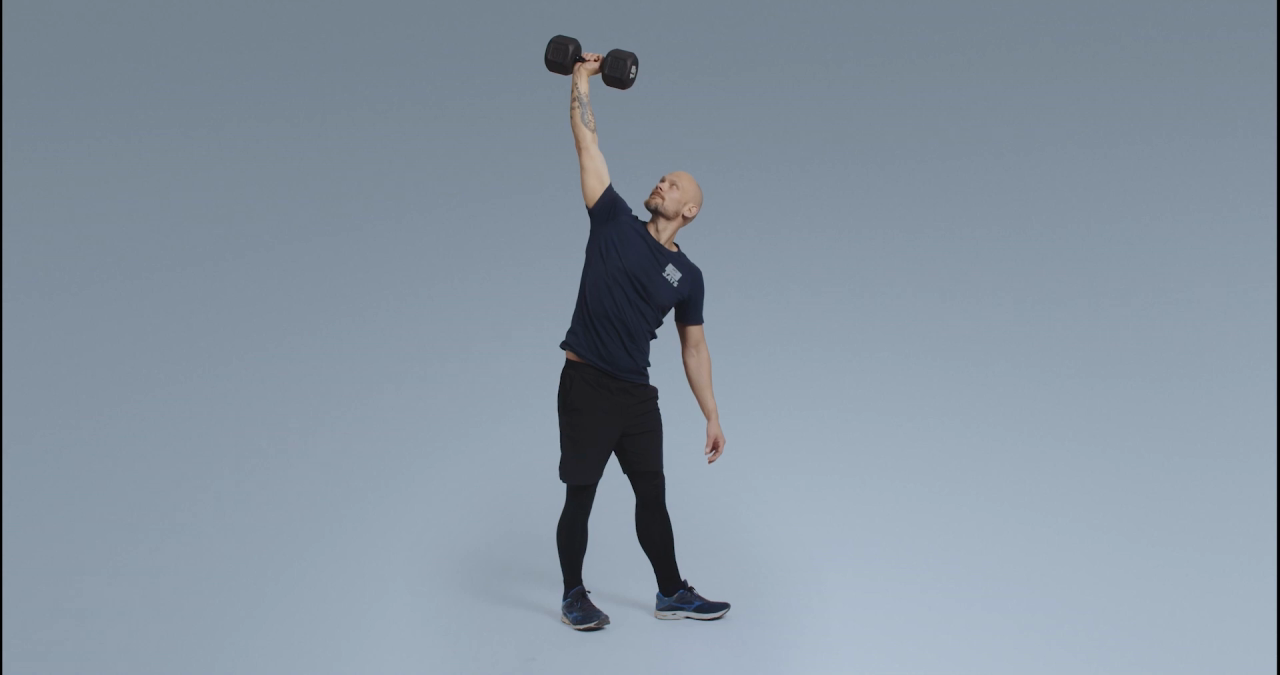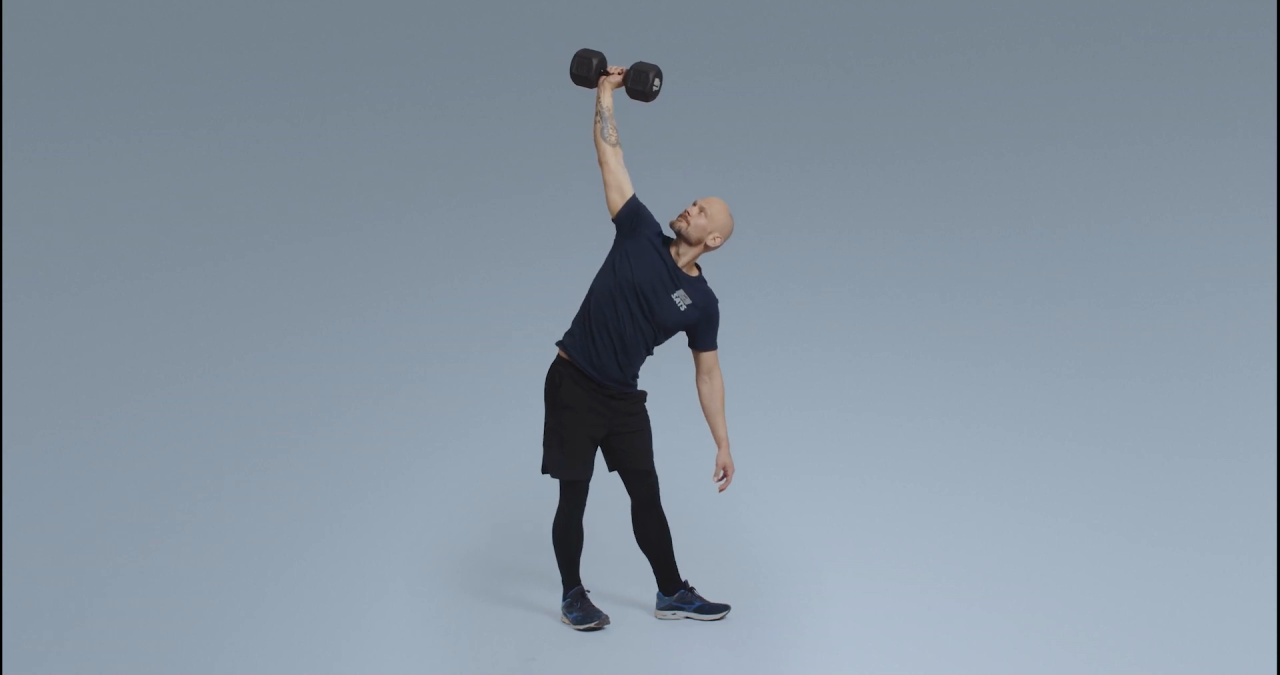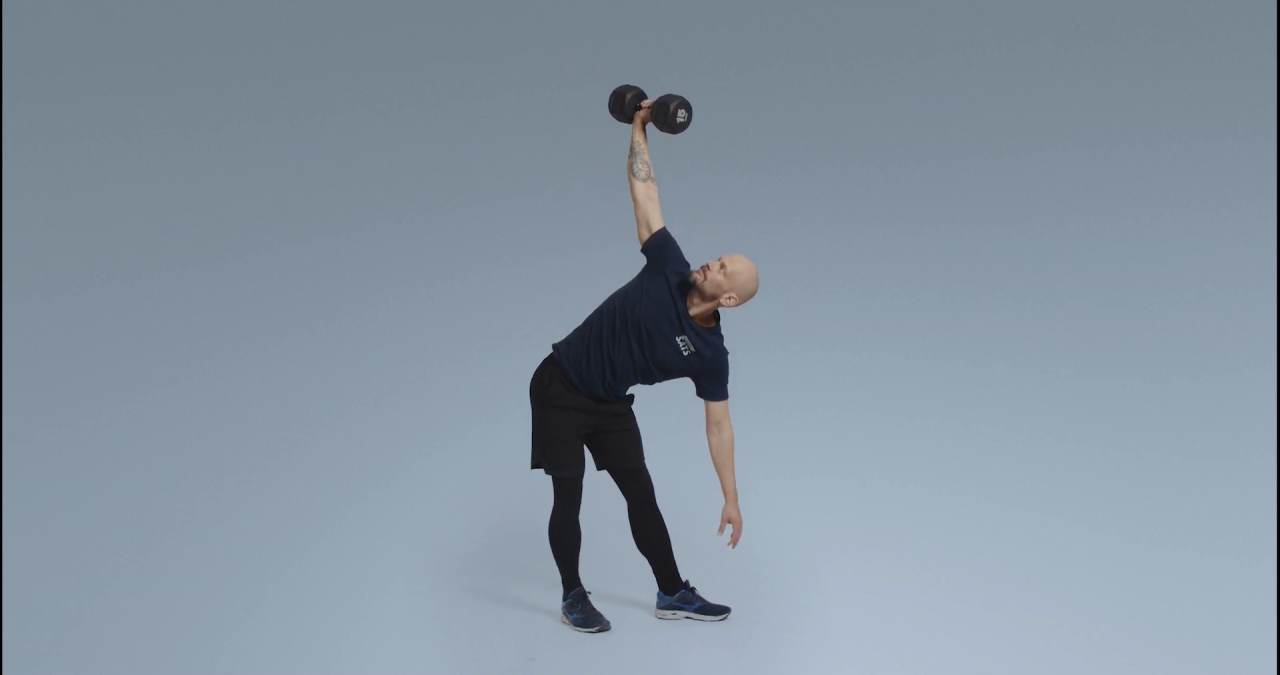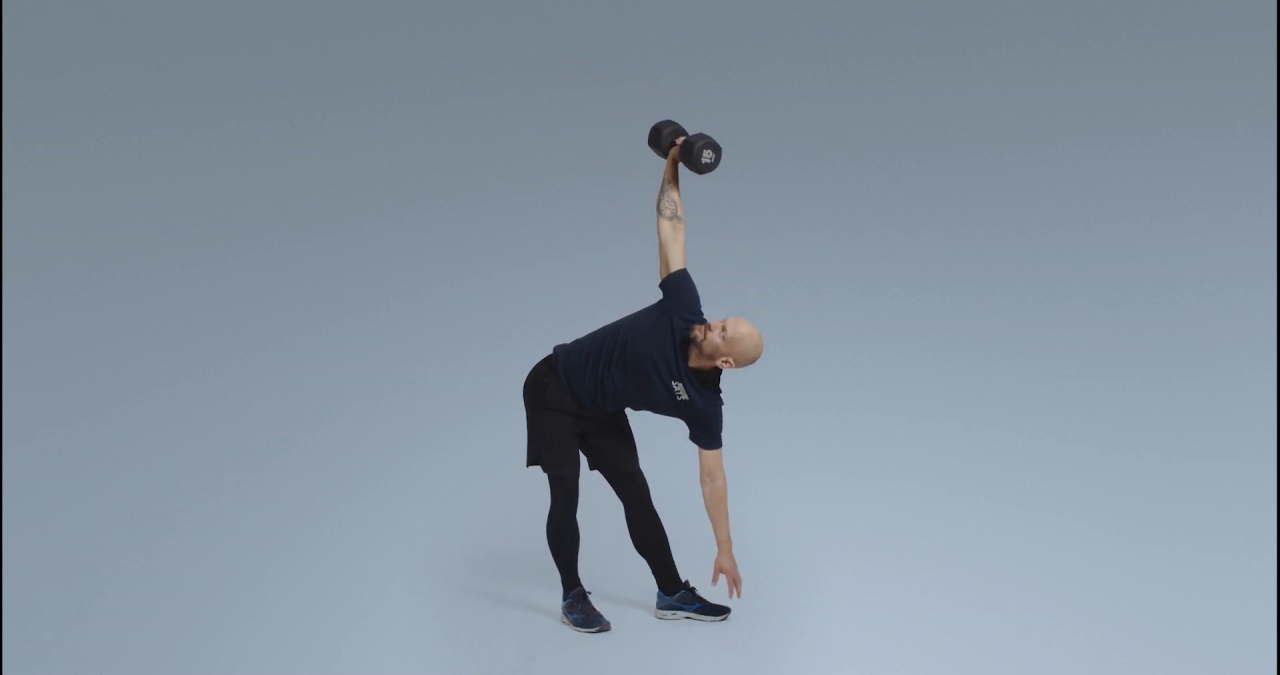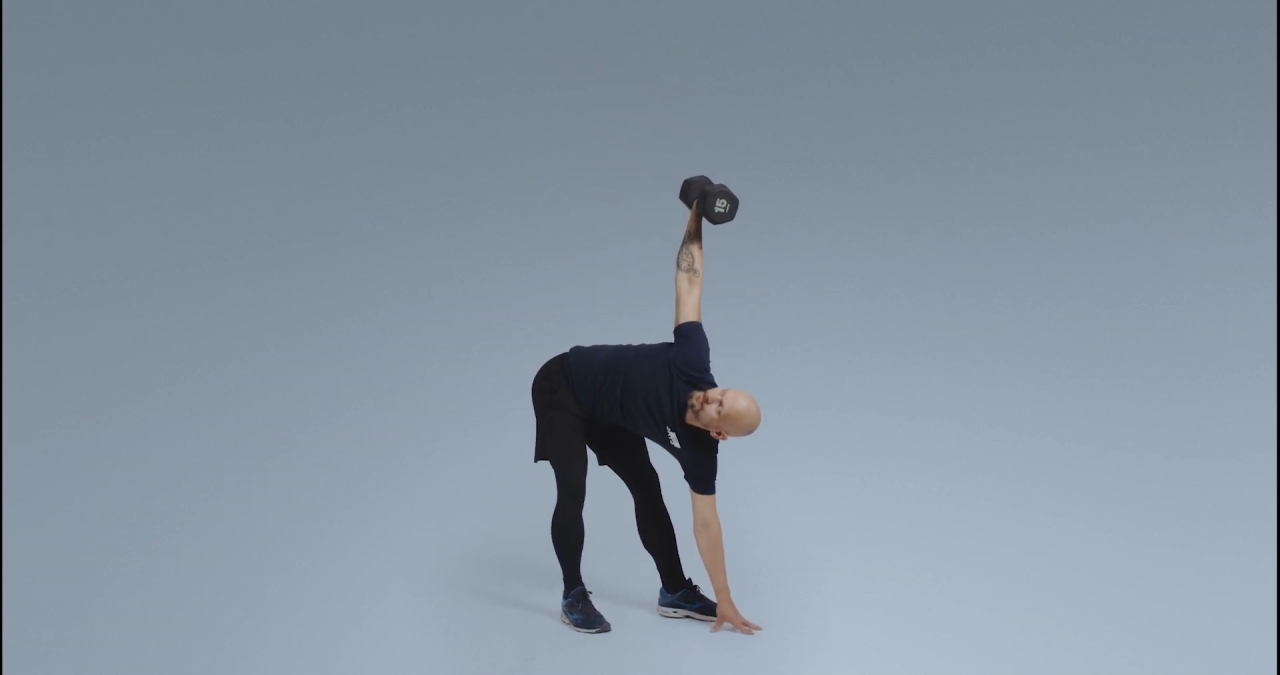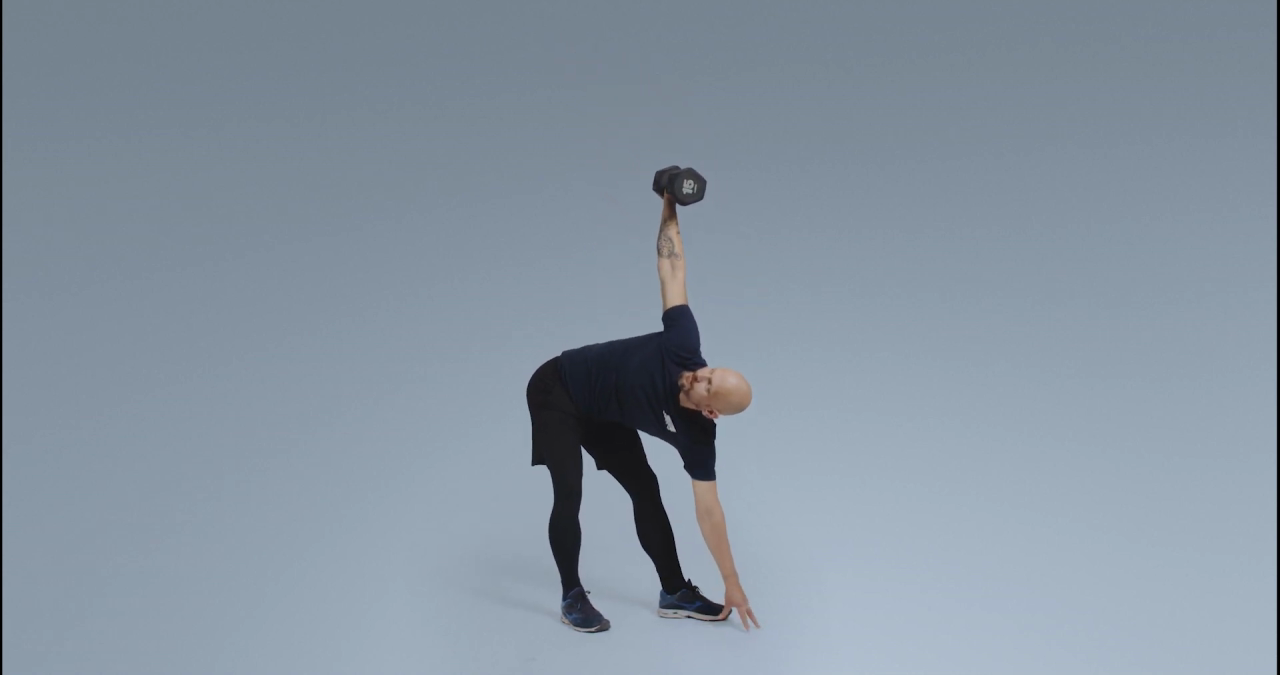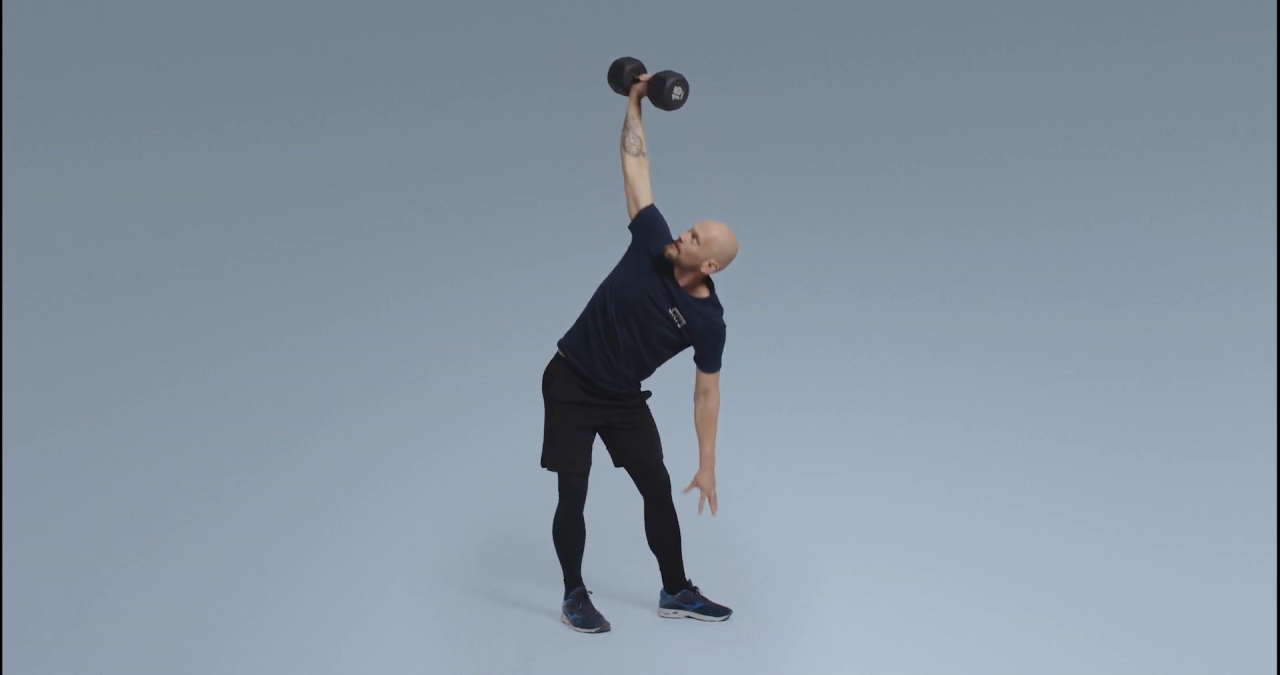
dt=0.7s
person 1, frame 1
left shoulder: (688, 276)
right shoulder: (615, 222)
left elbow: (694, 349)
right elbow: (587, 144)
left wrist: (712, 417)
right wrist: (580, 80)
left hip: (638, 392)
right hip: (587, 386)
left knee: (652, 495)
right knee: (581, 496)
left ankle: (671, 593)
right ankle: (574, 597)
person 1, frame 2
left shoulder: (701, 303)
right shoulder: (641, 235)
left elbow: (707, 374)
right elbow: (610, 158)
left wrist: (723, 444)
right wrist: (605, 93)
left hip: (624, 397)
right hip: (573, 386)
left knee: (647, 494)
right knee: (575, 497)
left ankle: (672, 593)
right ankle: (573, 597)
person 1, frame 3
left shoulder: (709, 353)
right shoulder: (668, 269)
left elbow: (718, 425)
right elbow: (644, 191)
left wrist: (731, 498)
right wrist: (639, 129)
left hip: (610, 403)
right hip: (560, 387)
left knee: (641, 492)
right knee: (568, 496)
left ankle: (672, 593)
right ankle: (573, 597)
person 1, frame 4
left shoulder: (703, 403)
right shoulder: (684, 311)
left elbow: (712, 476)
right elbow: (671, 227)
left wrist: (725, 550)
right wrist: (672, 165)
left hip: (601, 410)
right hip: (553, 389)
left knee: (635, 492)
right knee: (566, 493)
left ankle: (672, 593)
right ankle: (573, 598)
person 1, frame 5
left shoulder: (699, 450)
right shoulder: (692, 364)
left elbow: (706, 522)
right elbow: (689, 280)
left wrist: (725, 600)
right wrist: (696, 220)
left hip: (605, 414)
right hip: (562, 388)
left knee: (647, 486)
right knee: (573, 490)
left ankle: (674, 590)
right ankle: (574, 596)
person 1, frame 6
left shoulder: (696, 435)
right shoulder: (683, 348)
left elbow: (708, 510)
right elbow: (671, 266)
left wrist: (733, 585)
right wrist: (670, 207)
left hip: (602, 413)
right hip: (556, 390)
left knee: (646, 490)
right knee: (569, 492)
left ankle: (675, 592)
right ankle: (572, 597)
person 1, frame 7
left shoulder: (707, 320)
right shoulder: (654, 244)
left elbow: (706, 394)
right elbow: (634, 165)
left wrist: (707, 467)
right wrist: (635, 103)
left hip: (622, 397)
right hip: (570, 383)
left knee: (657, 487)
right knee: (574, 494)
left ankle: (675, 591)
right ankle: (574, 596)
